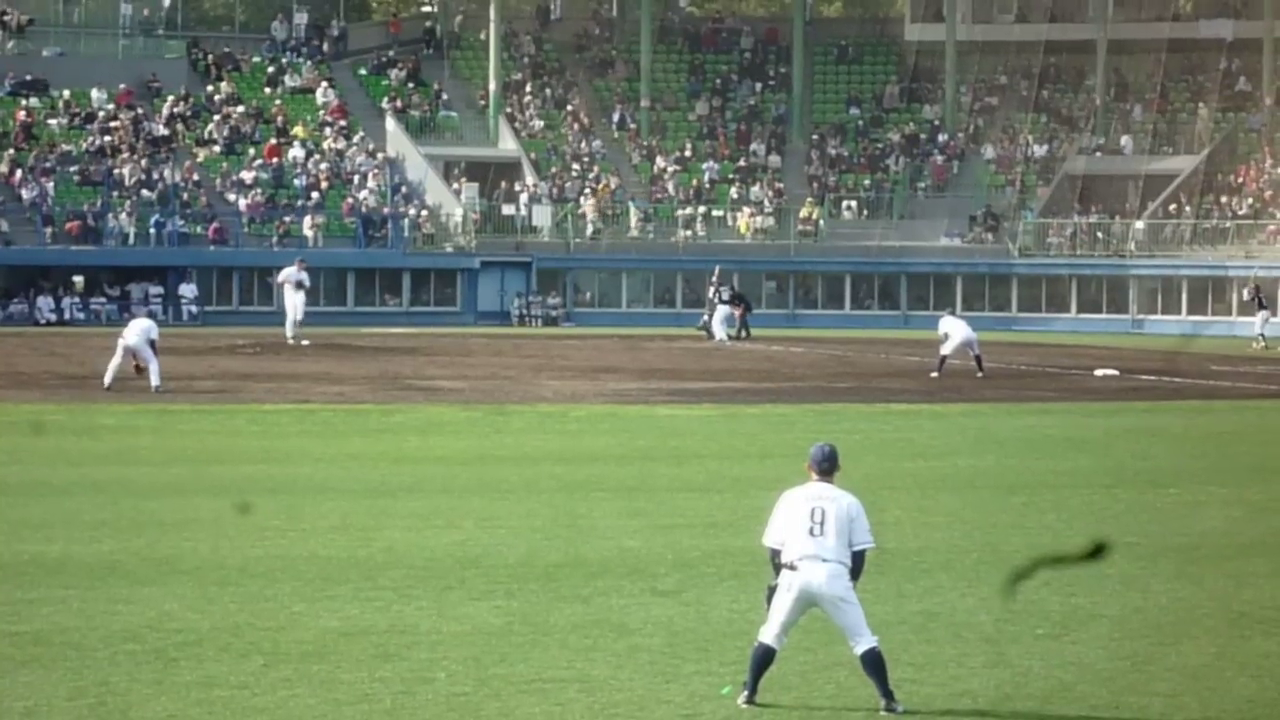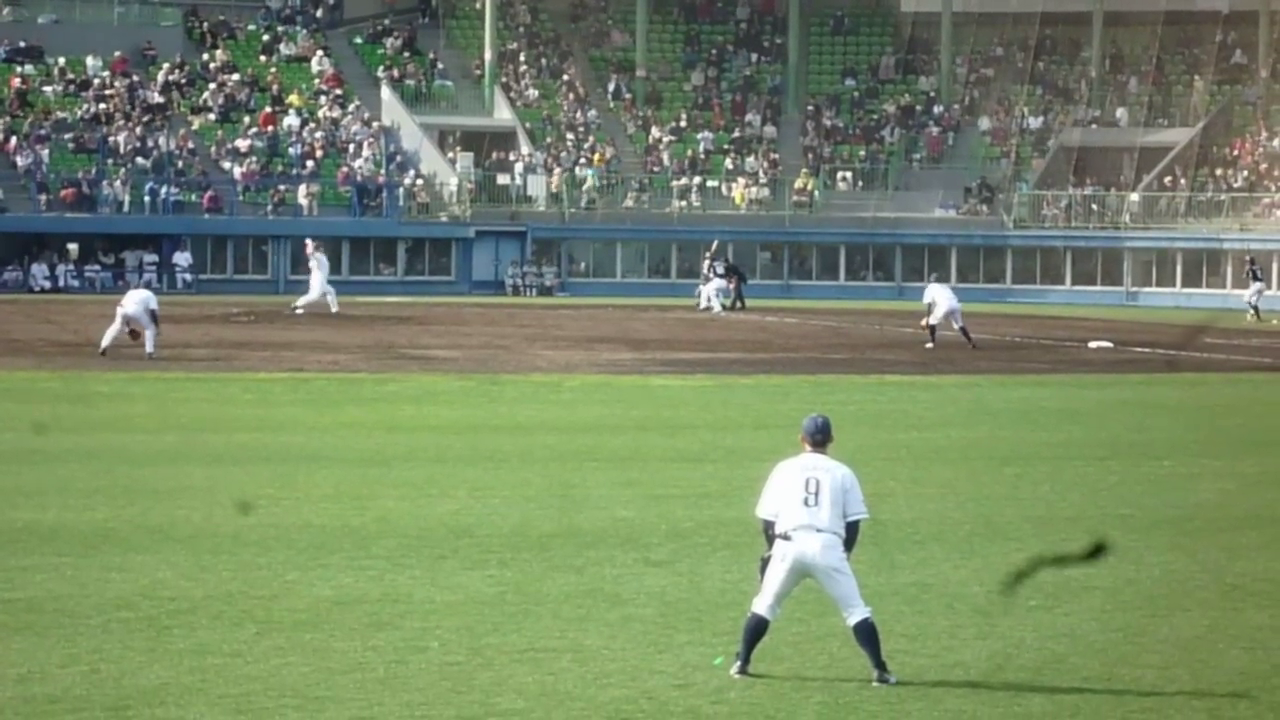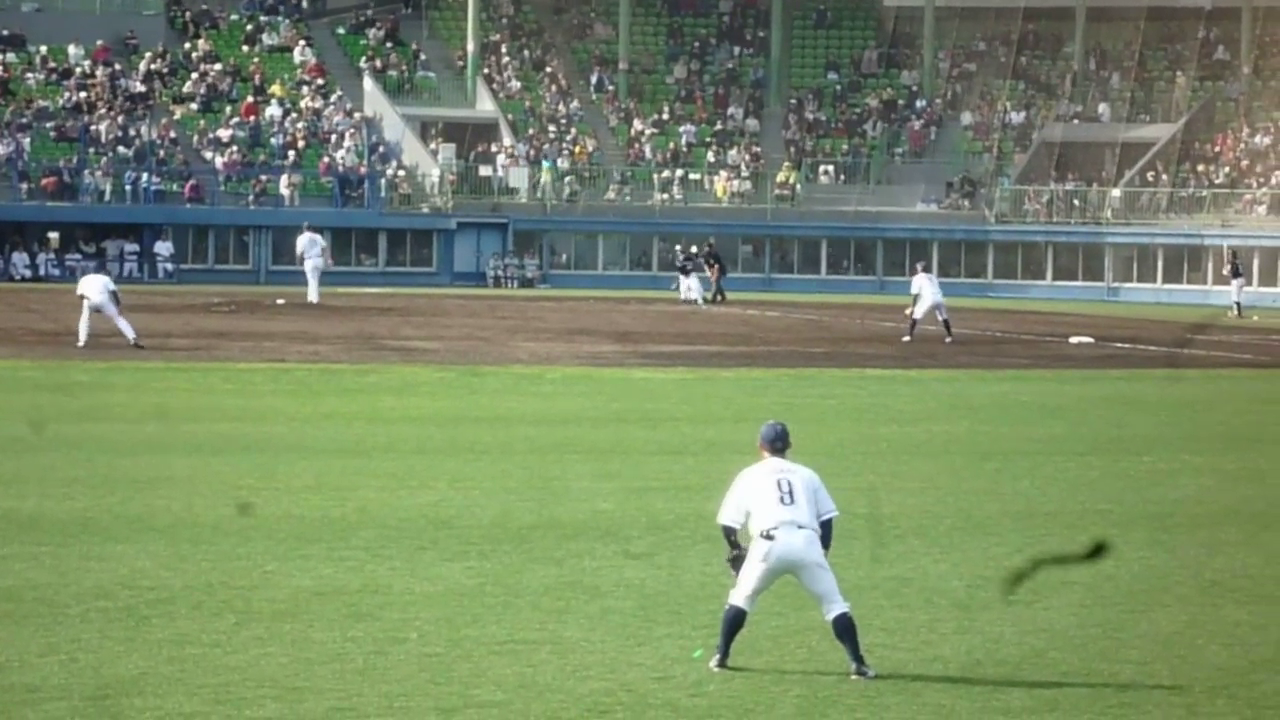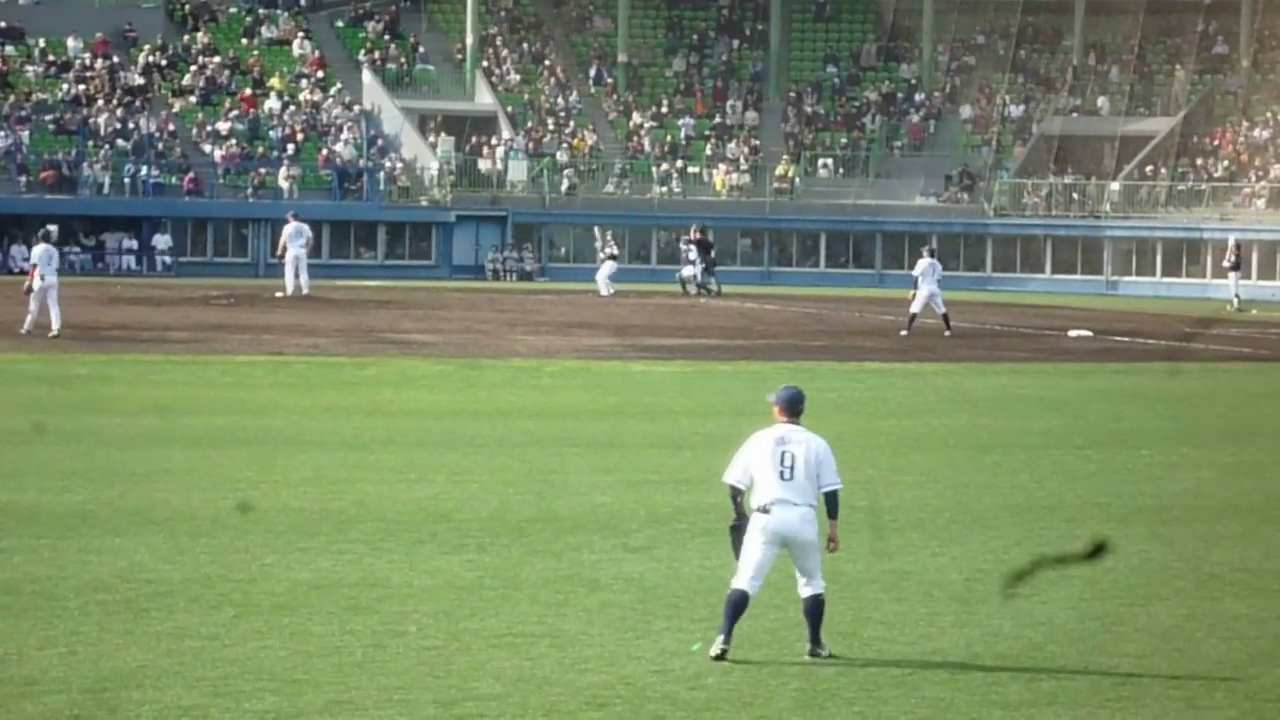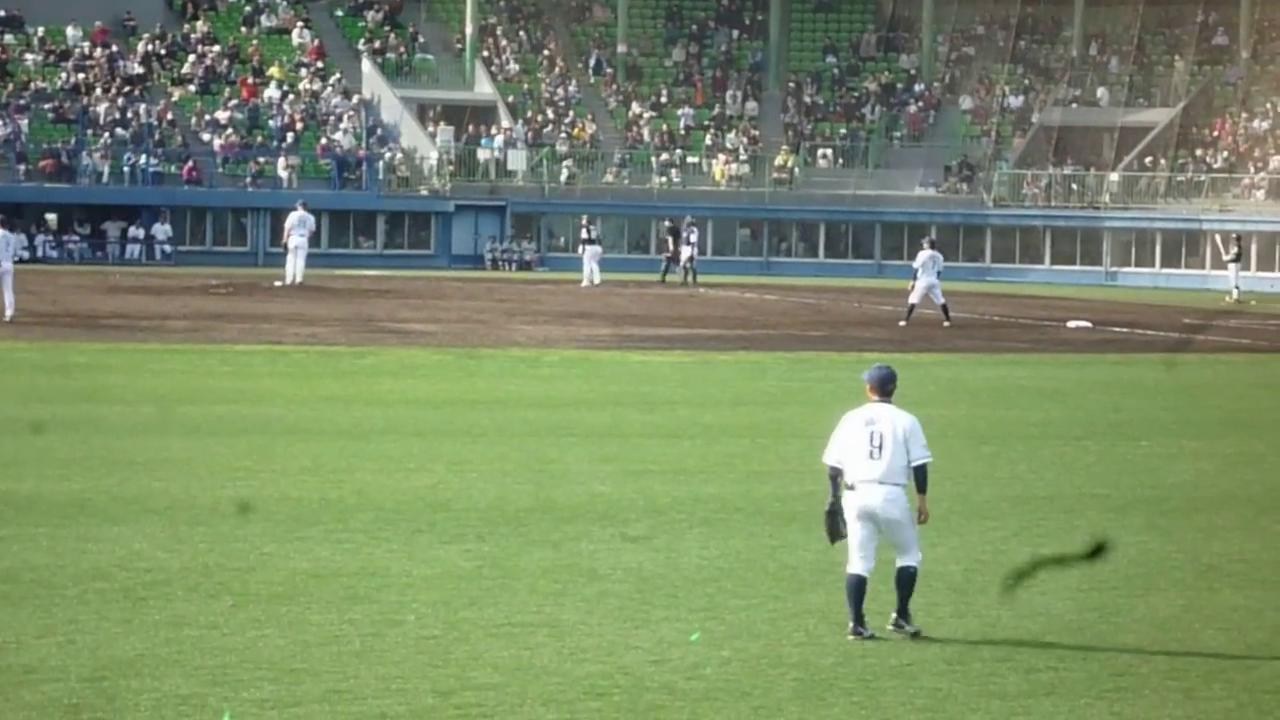
dt=1s
person 1, frame 1
left shoulder: (790, 497)
right shoulder: (849, 502)
left elbow: (774, 547)
right elbow: (859, 551)
left wrist: (780, 578)
right wrist: (851, 582)
left hip: (795, 575)
right hip: (834, 577)
left knee: (771, 635)
right knee: (863, 640)
left ankle: (748, 693)
right ankle: (887, 699)
person 1, frame 2
left shoulder: (784, 468)
right shoulder: (842, 472)
left elbow: (768, 519)
right elbow: (853, 522)
left wrist: (772, 550)
right wrist: (844, 553)
left hip: (790, 546)
right hip: (828, 547)
left knee: (765, 605)
right knee: (856, 610)
left ankle: (742, 663)
right ankle: (879, 670)
person 1, frame 3
left shoulder: (748, 475)
right shoulder: (807, 474)
left elbow: (728, 523)
right elbow: (826, 520)
left wrist: (736, 549)
right wrist: (822, 552)
left hip: (770, 544)
right hip: (806, 543)
left knee: (741, 599)
right knee: (834, 604)
left ankle: (721, 656)
right ankle: (857, 663)
person 1, frame 4
left shoulder: (758, 440)
right shoulder: (816, 443)
left elbow: (735, 484)
right elbow: (830, 490)
left wrist: (740, 514)
right wrist: (833, 527)
left hip: (766, 519)
right hip: (803, 519)
left knee: (745, 581)
right knee: (812, 583)
left ankle: (724, 638)
right ankle: (816, 644)
person 1, frame 5
left shoulder: (851, 419)
right shoulder: (905, 420)
left elbow: (834, 464)
right elbow: (919, 464)
left wrist: (834, 497)
right wrist: (922, 500)
left hip: (856, 496)
right hip: (890, 496)
left knee: (859, 561)
right knee: (909, 555)
left ankle: (857, 623)
right ankle: (901, 615)
